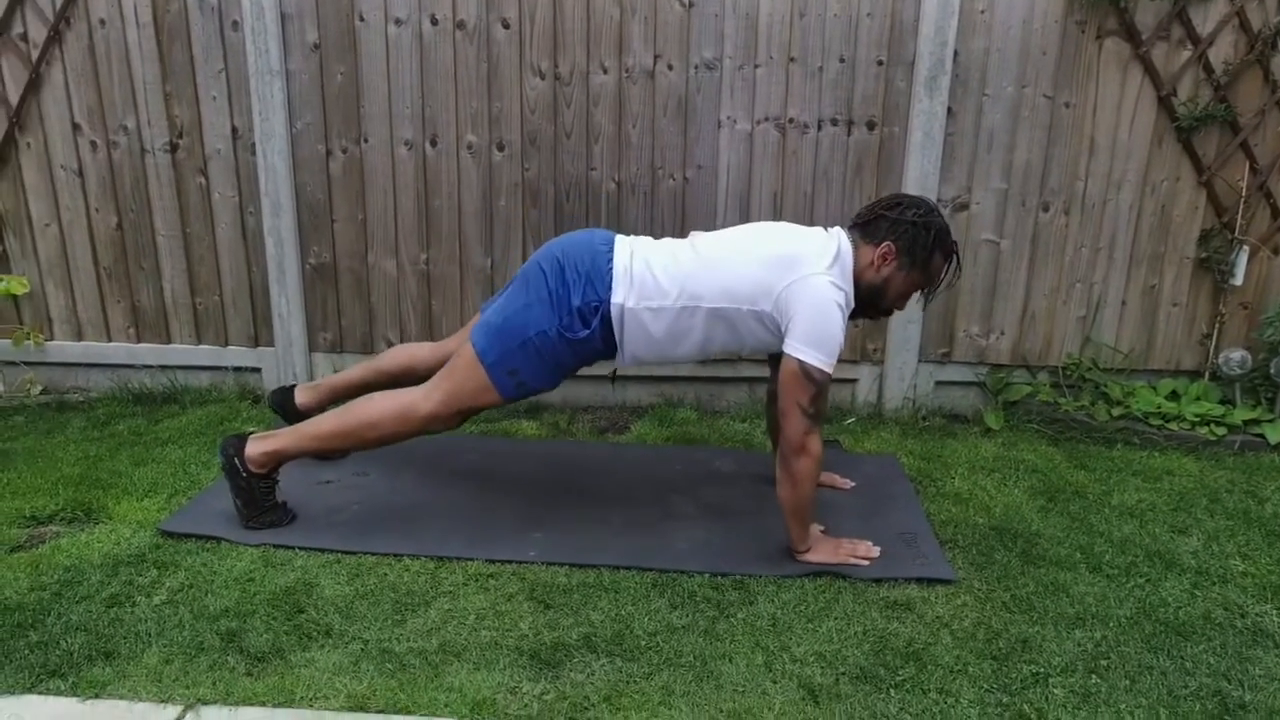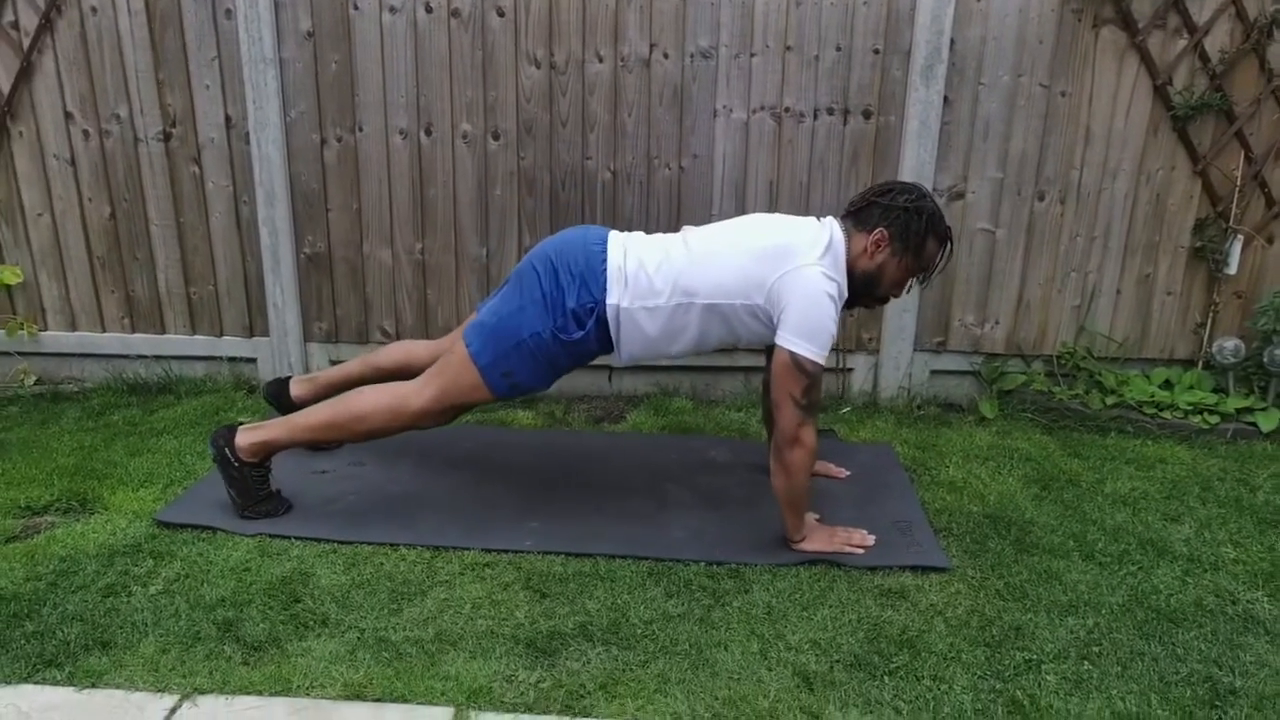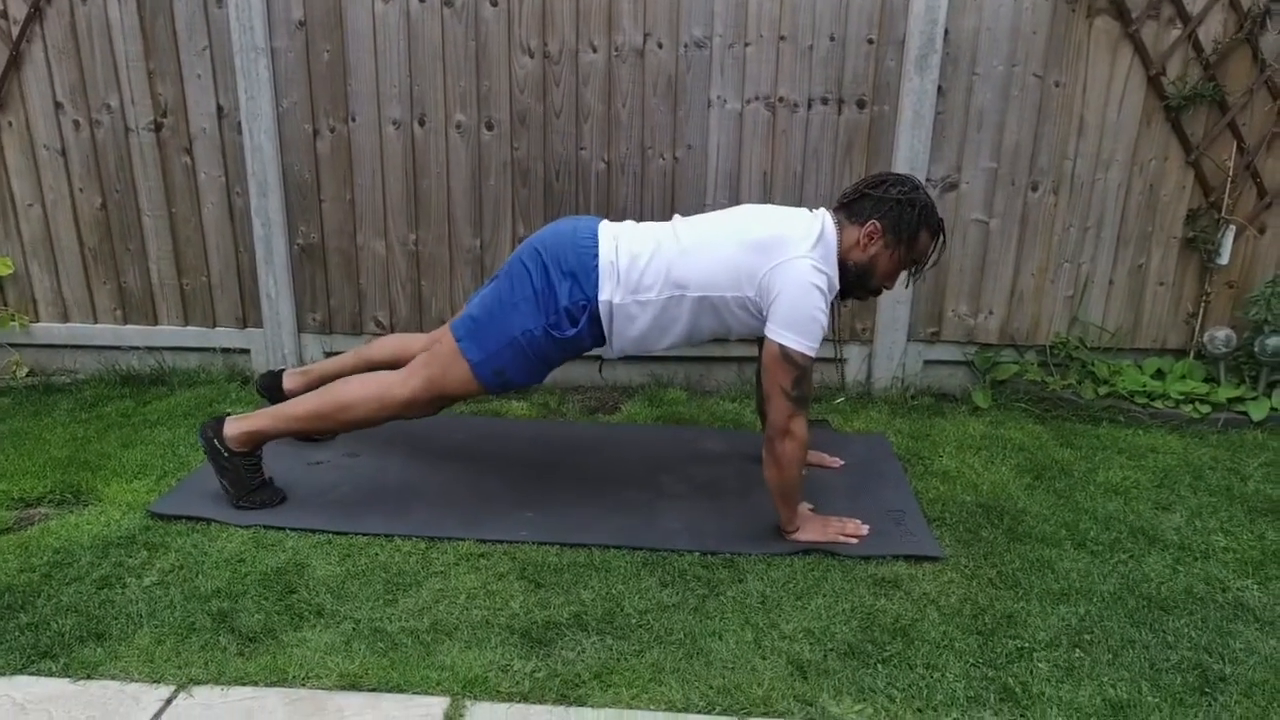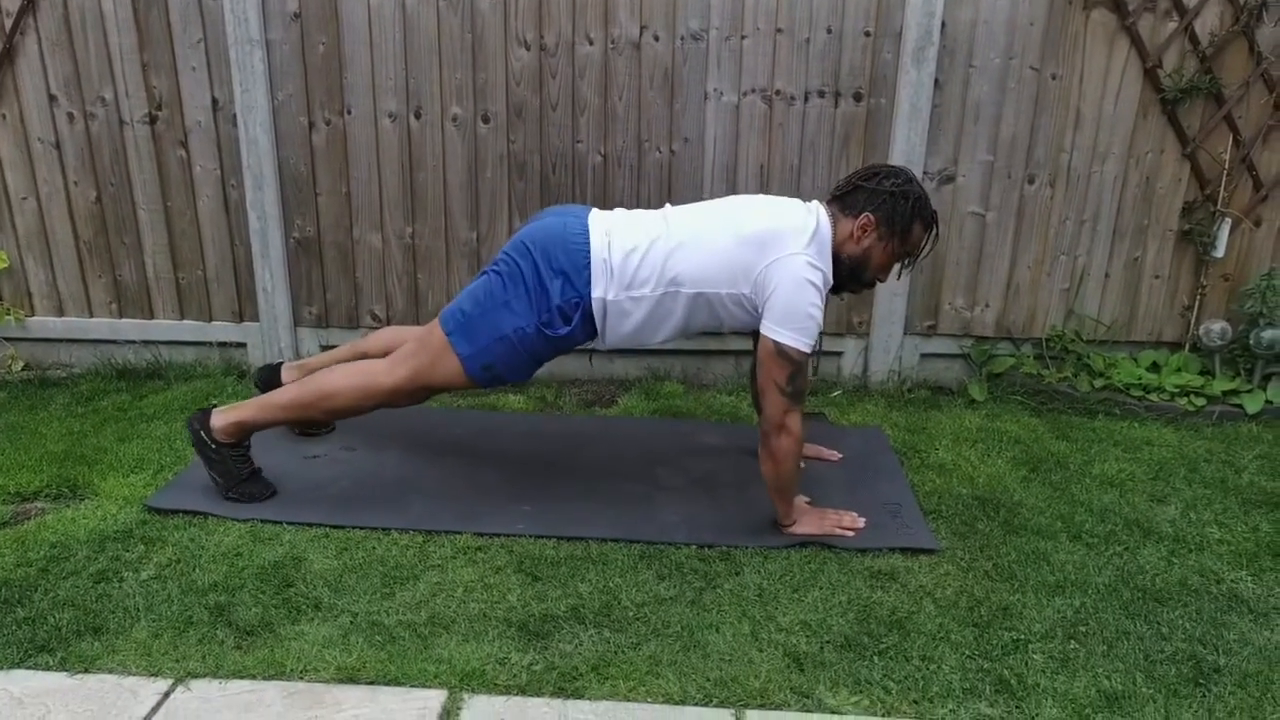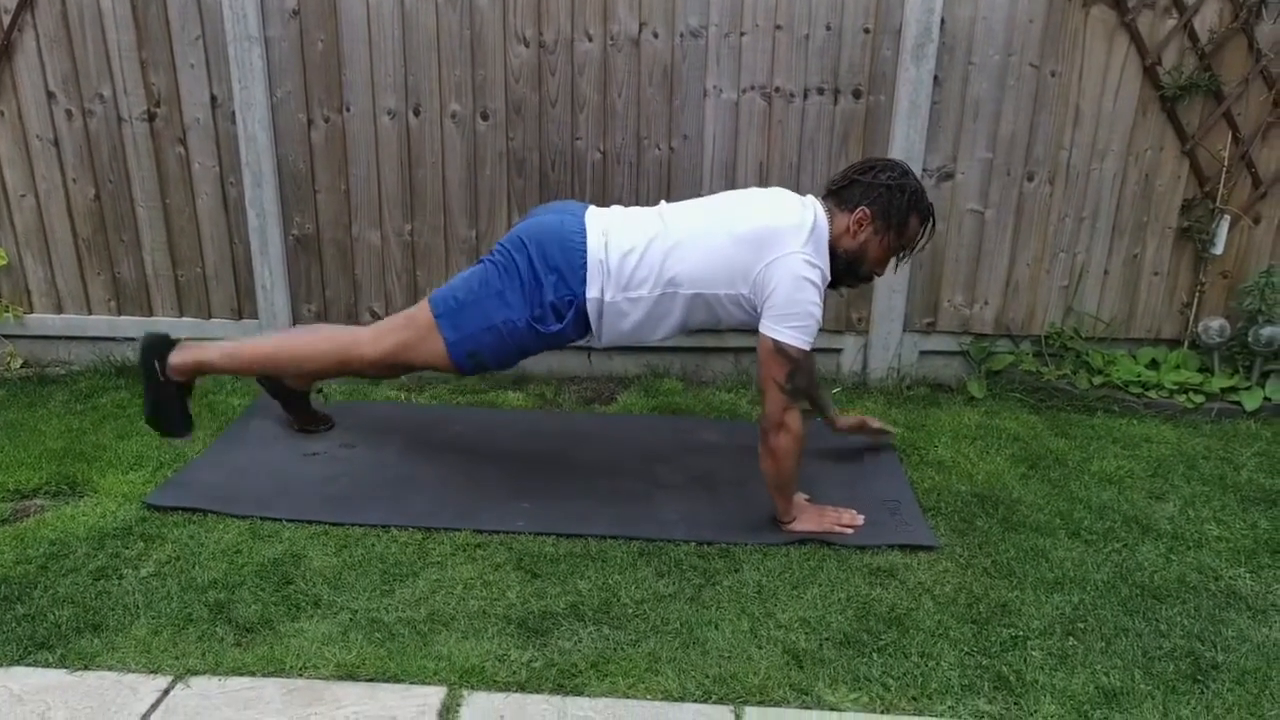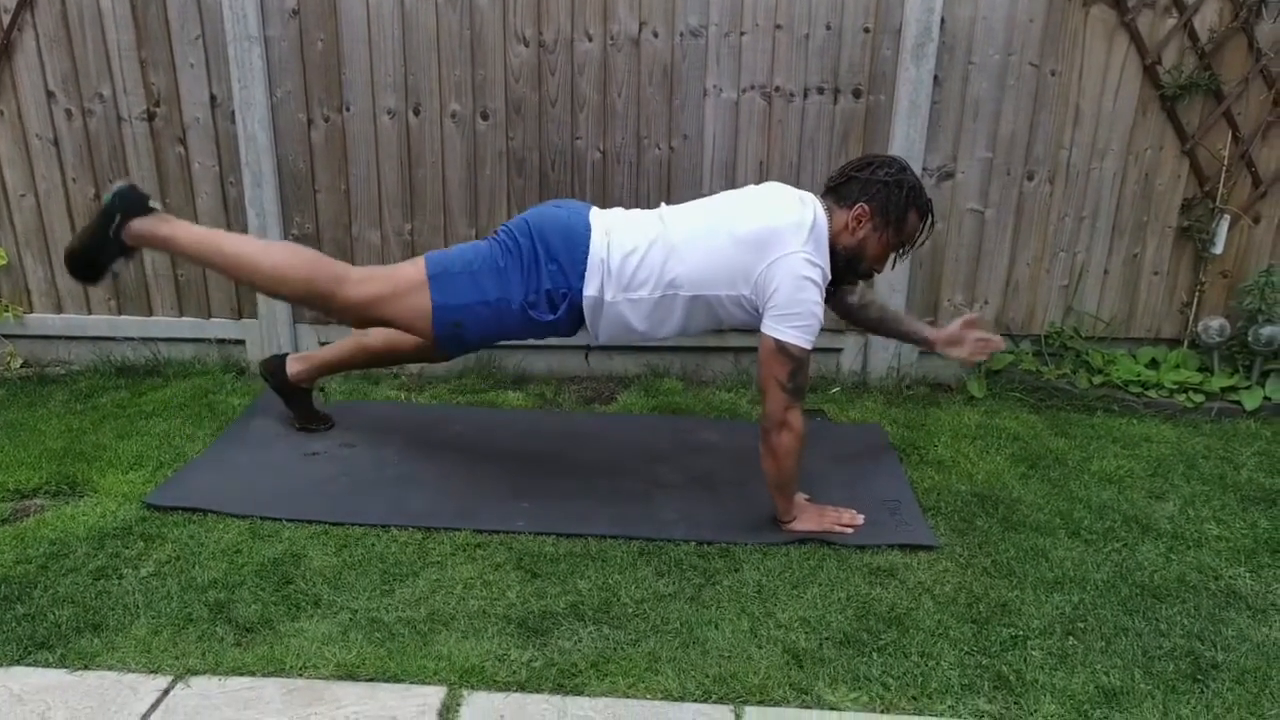
dt=0.2s
person 1, frame 1
left shoulder: (813, 253)
right shoulder: (824, 297)
left elbow: (780, 388)
right elbow: (800, 435)
left wrist: (796, 465)
right wrist: (806, 542)
left hip: (590, 269)
right hip: (583, 294)
left knee: (448, 357)
right knee: (439, 403)
left ankle: (304, 397)
right ankle: (257, 454)
person 1, frame 2
left shoulder: (807, 242)
right shoulder: (817, 288)
left elbow: (778, 392)
right elbow: (795, 426)
left wrist: (791, 455)
right wrist: (802, 529)
left hip: (587, 265)
right hip: (580, 295)
left knee: (445, 355)
right knee: (432, 399)
left ankle: (301, 389)
right ankle: (250, 444)
person 1, frame 3
left shoulder: (800, 233)
right shoulder: (807, 281)
right elbow: (785, 414)
left wrist: (785, 446)
right wrist: (794, 518)
left hip: (578, 254)
right hip: (574, 289)
left knee: (438, 350)
right knee: (423, 386)
left ankle: (293, 381)
right ankle: (239, 433)
person 1, frame 4
left shoulder: (794, 222)
right shoulder: (801, 275)
left elbow: (769, 383)
right elbow: (779, 413)
left wrist: (788, 438)
right wrist: (792, 512)
left hip: (571, 244)
right hip: (566, 284)
left knee: (430, 342)
right knee: (411, 374)
left ankle: (287, 375)
right ankle: (230, 423)
person 1, frame 5
left shoulder: (791, 215)
right shoulder: (800, 272)
left elbow: (785, 336)
right elbow: (778, 414)
left wrist: (833, 411)
right wrist: (792, 508)
left hip: (565, 241)
right hip: (560, 284)
left knee: (407, 343)
right knee: (387, 344)
left ankle: (296, 376)
right ankle: (182, 359)
person 1, frame 6
left shoulder: (793, 208)
right shoulder: (798, 273)
left elbow: (837, 289)
right elbow: (781, 413)
left wrist: (926, 334)
right wrist: (791, 511)
left hip: (562, 242)
right hip: (555, 278)
left knee: (425, 335)
right knee: (351, 295)
left ankle: (295, 373)
right ankle: (144, 225)
